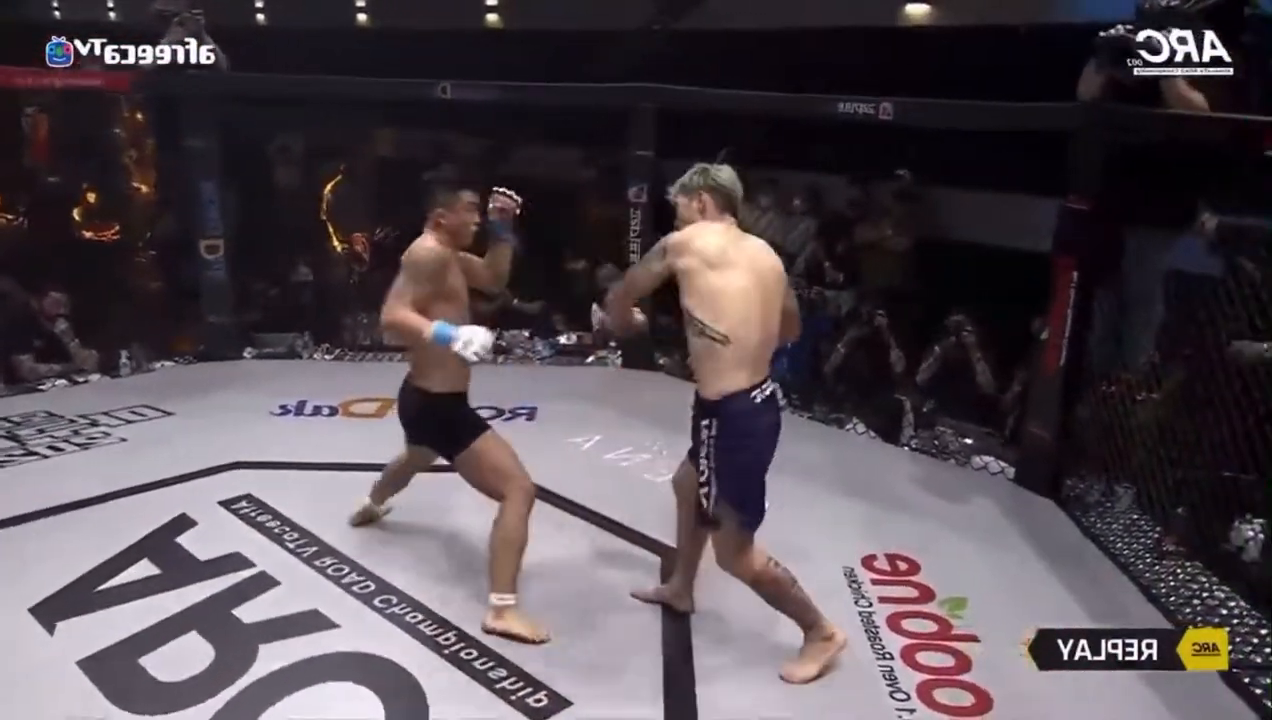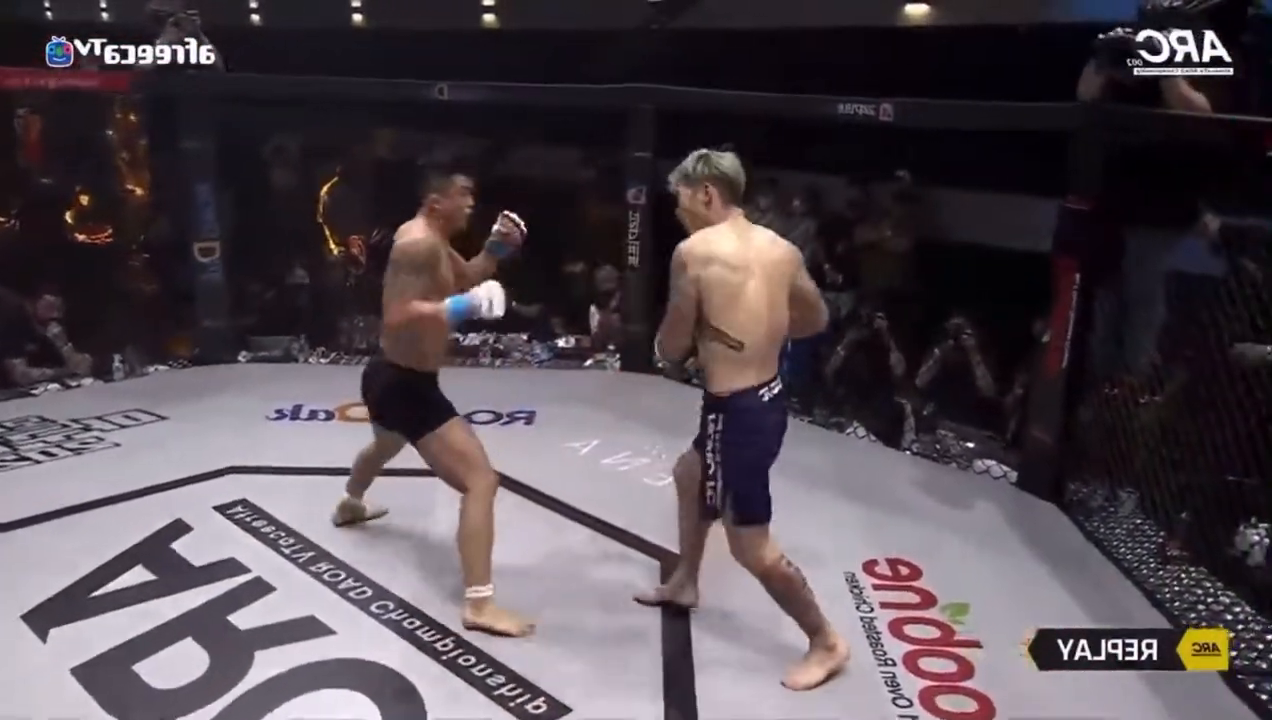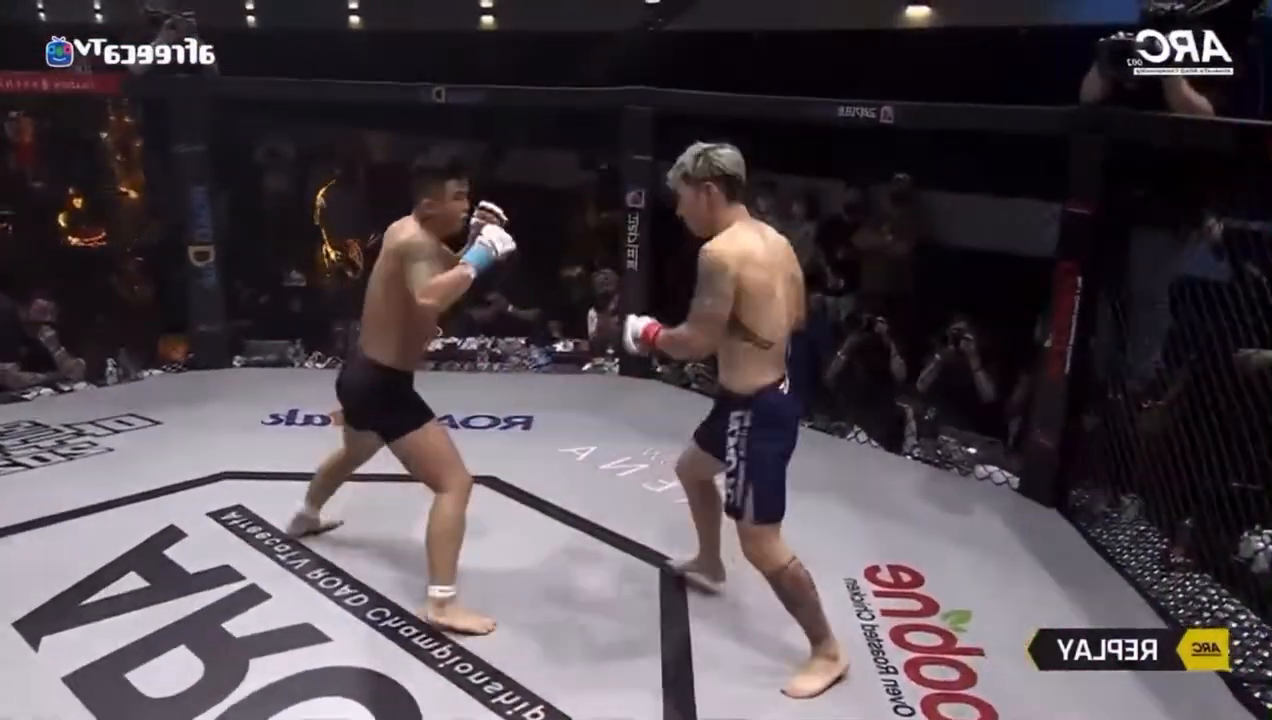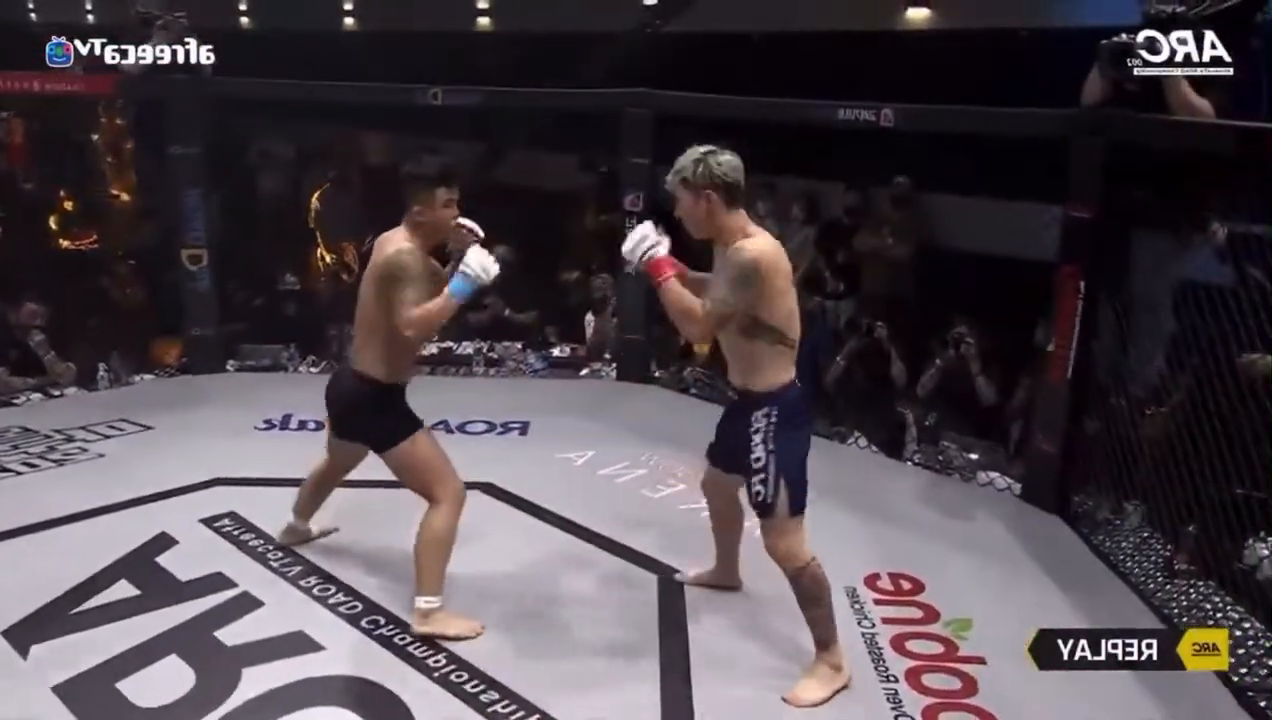
dt=0.1s
person 1, frame 1
left shoulder: (683, 244)
right shoulder: (768, 257)
left elbow: (622, 296)
right elbow: (788, 331)
left wrist: (624, 320)
left hip: (731, 416)
right hip: (758, 403)
left knee: (736, 553)
right knee: (687, 488)
left ankle: (822, 635)
right ankle: (677, 588)
person 1, frame 2
left shoulder: (694, 251)
right shoulder: (778, 247)
left elbow: (673, 345)
right elbow: (816, 319)
left wrist: (666, 341)
left hip: (738, 411)
right hip: (764, 399)
left knee: (750, 547)
right knee: (687, 475)
left ankle: (826, 643)
right ankle: (683, 583)
person 1, frame 3
left shoulder: (720, 253)
right shoulder: (772, 241)
left elbow: (699, 343)
right elbow: (797, 315)
left wrist: (648, 336)
left hip: (756, 410)
right hip: (749, 399)
left knee: (762, 547)
right knee: (693, 469)
left ankle: (827, 652)
right ankle: (708, 565)
person 1, frame 4
left shoulder: (749, 256)
right shoulder: (744, 244)
left elbow: (699, 326)
right elbow: (716, 295)
left wrist: (656, 264)
right wrist: (667, 264)
left hip: (772, 410)
right hip: (751, 400)
left knee: (784, 543)
right knee: (714, 486)
left ankle: (830, 659)
right ankle: (727, 570)
person 2, frame 1
left shoulder: (442, 253)
right shoulder: (428, 255)
left elbow: (491, 277)
right elbow: (392, 317)
left wrist: (504, 228)
right wrist: (447, 335)
left hip: (421, 396)
right hip: (440, 407)
left knee: (418, 456)
right knee: (519, 493)
left ankle: (369, 507)
right ankle: (502, 611)
person 2, frame 2
left shoulder: (431, 237)
right shoulder: (419, 243)
left elbow: (469, 278)
right elbow: (398, 317)
left wrist: (497, 245)
right wrist: (464, 307)
left hip: (385, 376)
right hip: (407, 385)
left knee: (386, 445)
right knee: (481, 482)
left ankle: (350, 506)
right ankle: (479, 605)
person 2, frame 3
left shoulder: (409, 232)
right shoulder: (415, 241)
left elbow: (451, 276)
right elbow: (429, 300)
left wrist: (478, 241)
right wrist: (479, 254)
left hip: (362, 374)
right hip: (384, 386)
left knee: (352, 453)
right knee: (455, 484)
left ankle: (306, 517)
right ankle: (442, 603)
person 2, frame 4
left shoulder: (399, 243)
right shoulder: (403, 255)
left elbow: (437, 286)
right elbow: (412, 326)
left wrist: (464, 265)
right wrist: (465, 285)
left hip: (350, 385)
right hip: (375, 398)
left knee: (338, 463)
right knee: (448, 493)
left ankle: (296, 528)
right ankle: (428, 613)
person 3, frame 1
left shoulder: (1210, 69)
left elbow: (1197, 116)
right elbow: (1086, 95)
left wrist: (1166, 70)
right wrist: (1102, 58)
left hip: (1159, 204)
right hip: (1111, 196)
left knee: (1142, 293)
right knee: (1104, 285)
left ankle: (1131, 373)
right ankle: (1099, 370)
person 3, frame 2
left shoulder: (1209, 70)
left elbow: (1198, 117)
right elbow: (1086, 95)
left wrist: (1168, 70)
right wrist: (1102, 59)
left hip: (1160, 204)
right hip: (1111, 194)
left knee: (1142, 292)
right knee: (1103, 286)
left ankle: (1133, 376)
right ankle: (1099, 371)
person 3, frame 3
left shoulder: (1209, 71)
right shoulder: (1132, 58)
left elbow: (1200, 120)
right elbow: (1089, 99)
left wrist: (1170, 72)
right wrist: (1105, 62)
left hip: (1165, 210)
right hip: (1116, 200)
left knee: (1148, 296)
right knee: (1107, 291)
left ankle: (1138, 383)
right ankle: (1103, 377)
person 3, frame 4
left shoulder: (1210, 72)
left elbow: (1202, 122)
right elbow: (1090, 102)
left wrist: (1171, 74)
right wrist: (1106, 64)
left hip: (1168, 212)
right hip: (1117, 201)
left knee: (1149, 299)
right knee: (1107, 294)
left ankle: (1140, 389)
right ankle: (1105, 383)
